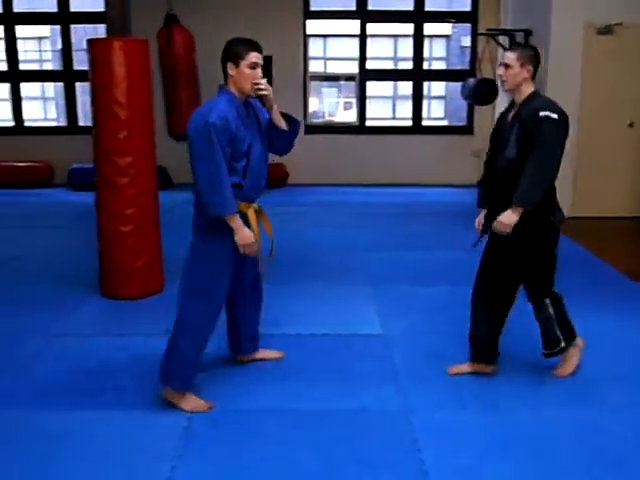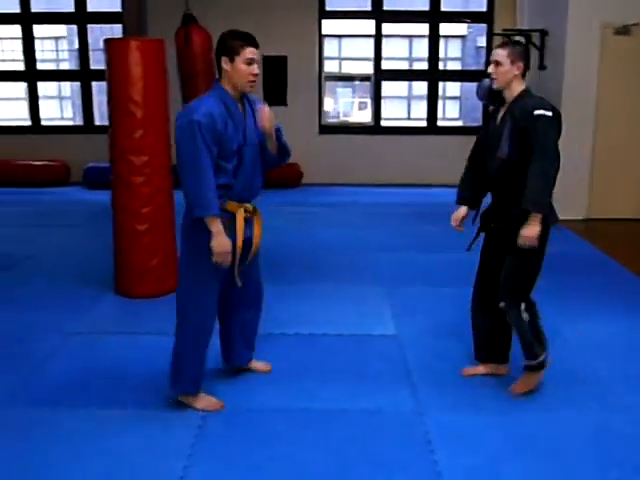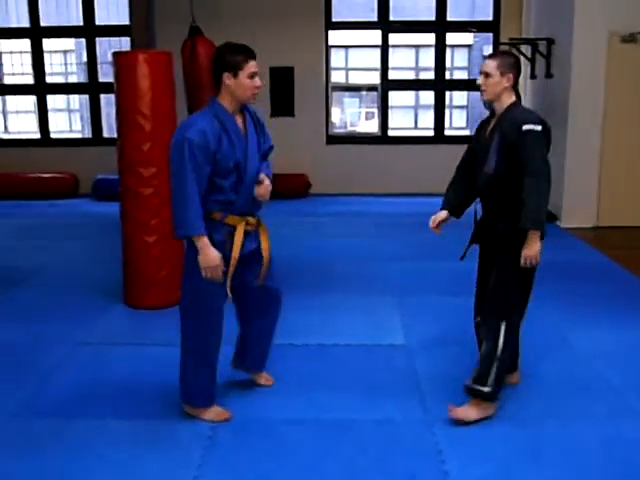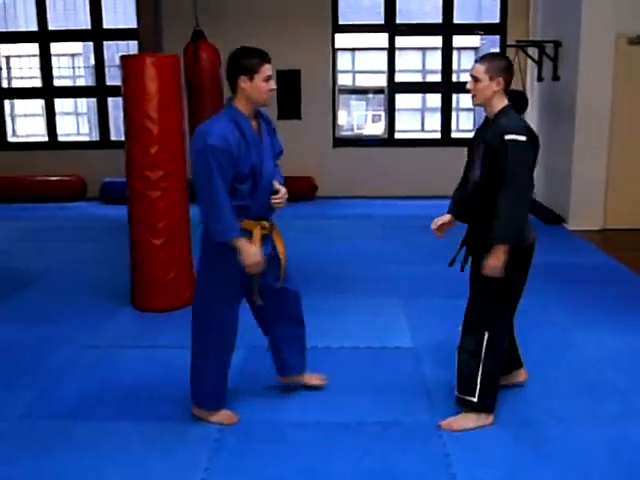
dt=0.2s
person 1, frame 1
left shoulder: (253, 108)
right shoulder: (212, 116)
left elbow: (282, 142)
right elbow: (213, 178)
left wrist: (272, 107)
right wrist: (237, 225)
left hip: (244, 215)
right hip: (219, 222)
left knee: (247, 286)
right knee: (203, 298)
left ankle: (245, 348)
right ankle: (175, 383)
person 1, frame 2
left shoulder: (251, 107)
right shoulder: (201, 115)
left elbow: (277, 155)
right elbow: (197, 178)
left wrist: (270, 135)
right wrist: (216, 230)
left hip: (244, 217)
right hip: (212, 221)
left knee: (246, 291)
right knee: (199, 304)
left ankle: (239, 356)
right ankle: (187, 387)
person 1, frame 3
left shoulder: (253, 121)
right shoulder: (197, 131)
right elbow: (186, 194)
left wrist: (265, 180)
right wrist: (203, 246)
left hip: (249, 230)
right hip: (214, 235)
left knee: (265, 297)
right knee: (203, 319)
left ankle: (249, 362)
right ankle: (197, 399)
person 1, frame 4
left shoulder: (263, 125)
right shoulder: (214, 135)
right elbow: (213, 200)
left wrist: (279, 188)
right wrist: (241, 246)
left hip: (261, 234)
right hip: (228, 242)
left knee: (282, 302)
right knee: (217, 321)
left ankle: (293, 370)
right ankle: (206, 402)
person 2, frame 1
left shoulder: (545, 113)
right shoulder: (507, 115)
left elbow: (543, 167)
left wrist: (517, 210)
right wrist: (487, 204)
left hip: (534, 218)
right hip: (505, 215)
left knee: (538, 288)
right knee: (487, 288)
left ankle: (568, 343)
right ankle: (482, 358)
person 2, frame 2
left shoulder: (537, 112)
right shoulder: (495, 113)
left elbow: (543, 167)
right elbow: (479, 163)
left wrist: (535, 217)
right wrist: (466, 202)
left hip: (526, 218)
right hip: (499, 215)
left knee: (513, 294)
right knee: (486, 292)
left ankle: (535, 361)
right ankle: (494, 358)
person 2, frame 3
left shoulder: (527, 125)
right shoulder: (487, 125)
left elbow: (537, 182)
right elbow: (468, 172)
left wrist: (533, 234)
right wrist: (449, 209)
left hip: (517, 234)
right hip: (494, 228)
left knee: (499, 312)
right knee: (488, 306)
left ankle: (484, 398)
right ankle: (507, 369)
person 2, frame 4
left shoulder: (513, 132)
right shoulder: (489, 127)
left elbow: (516, 194)
left wrist: (501, 247)
right wrist: (454, 214)
left hip: (507, 244)
right hip: (488, 238)
left knee: (483, 322)
right knee: (493, 313)
left ankle: (479, 408)
right ankle: (512, 369)
